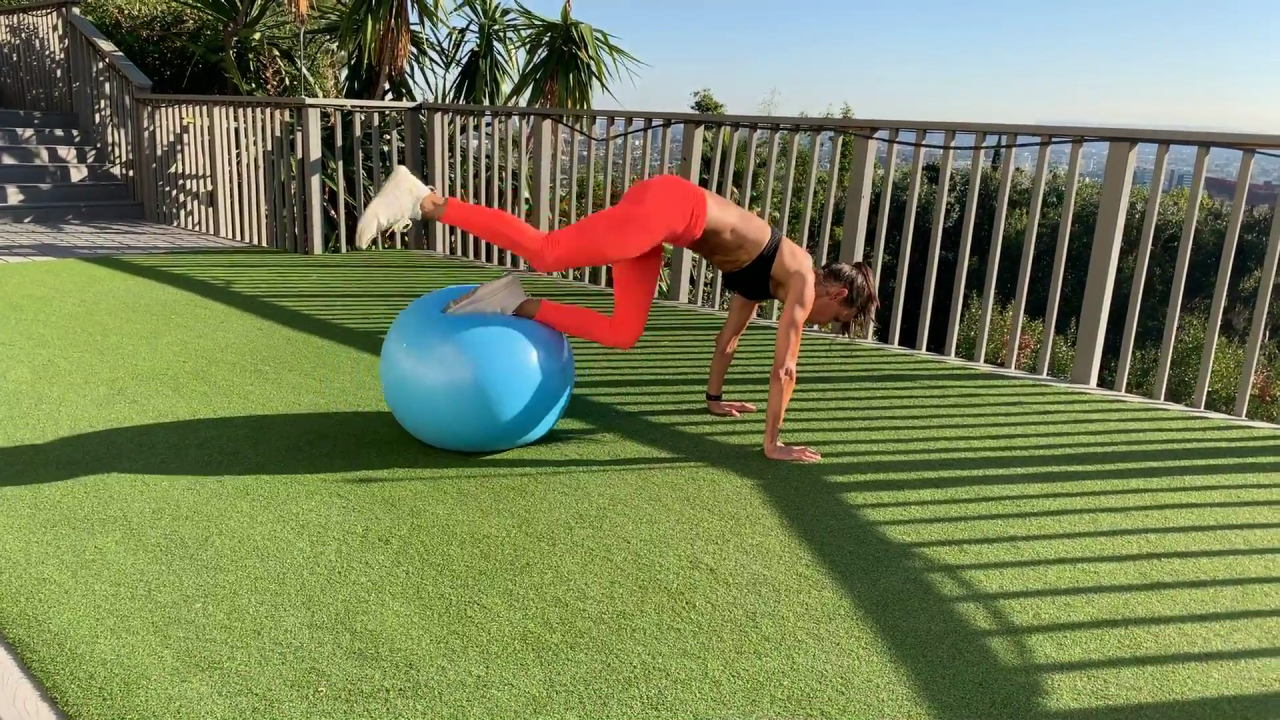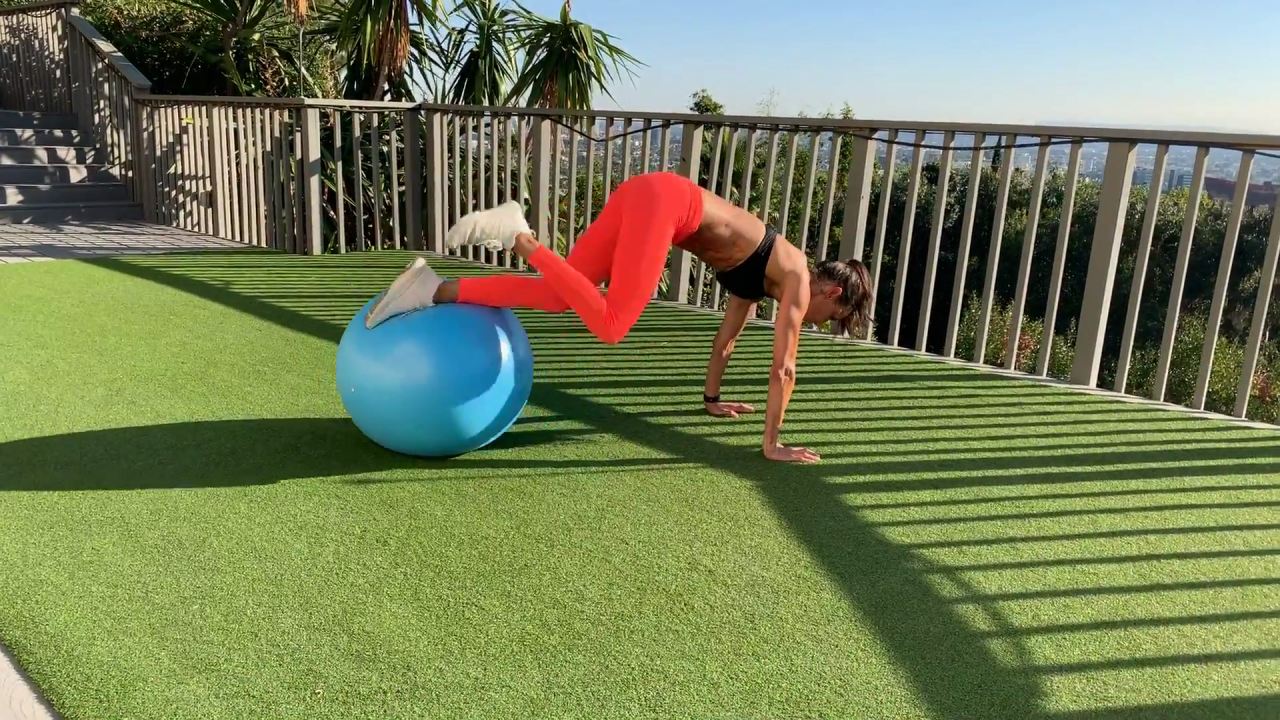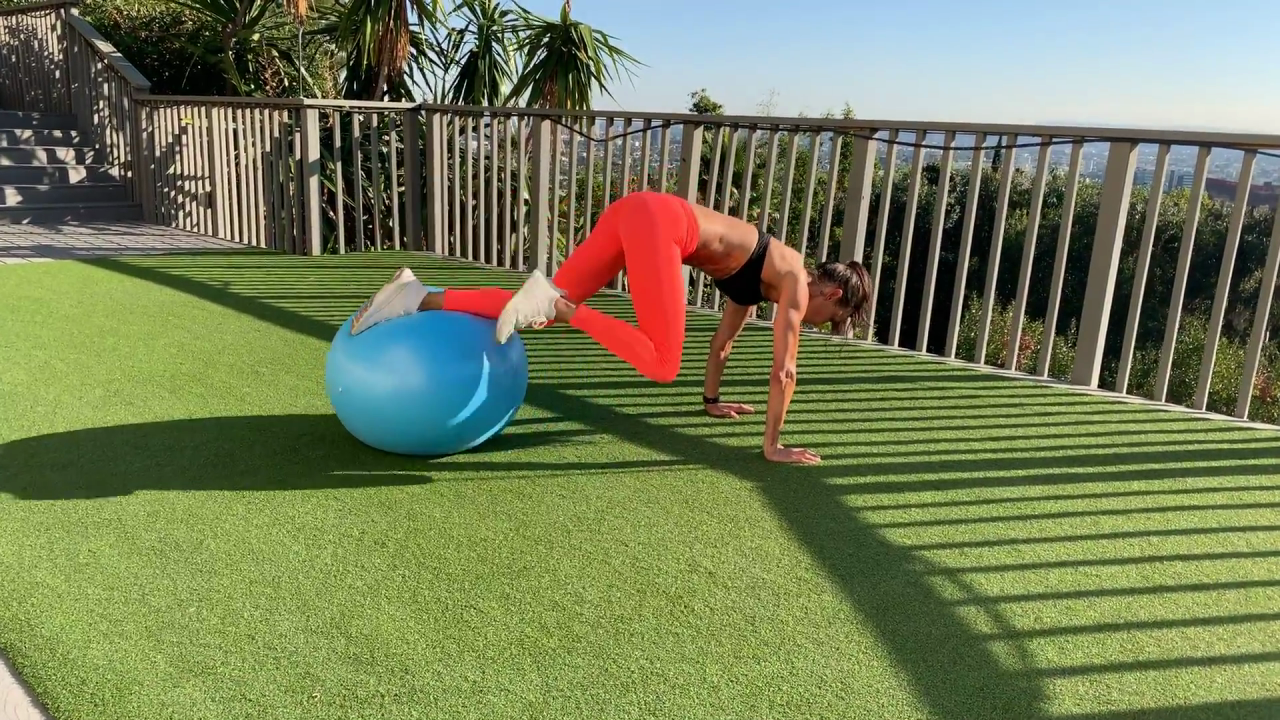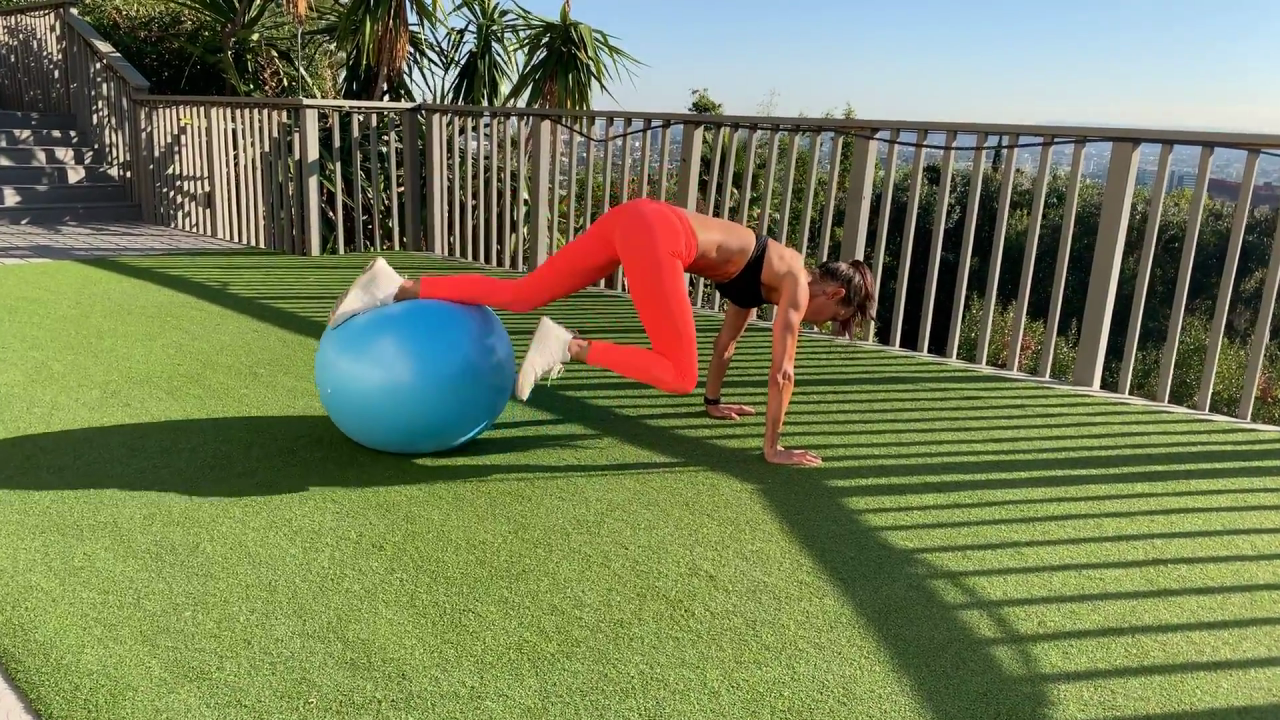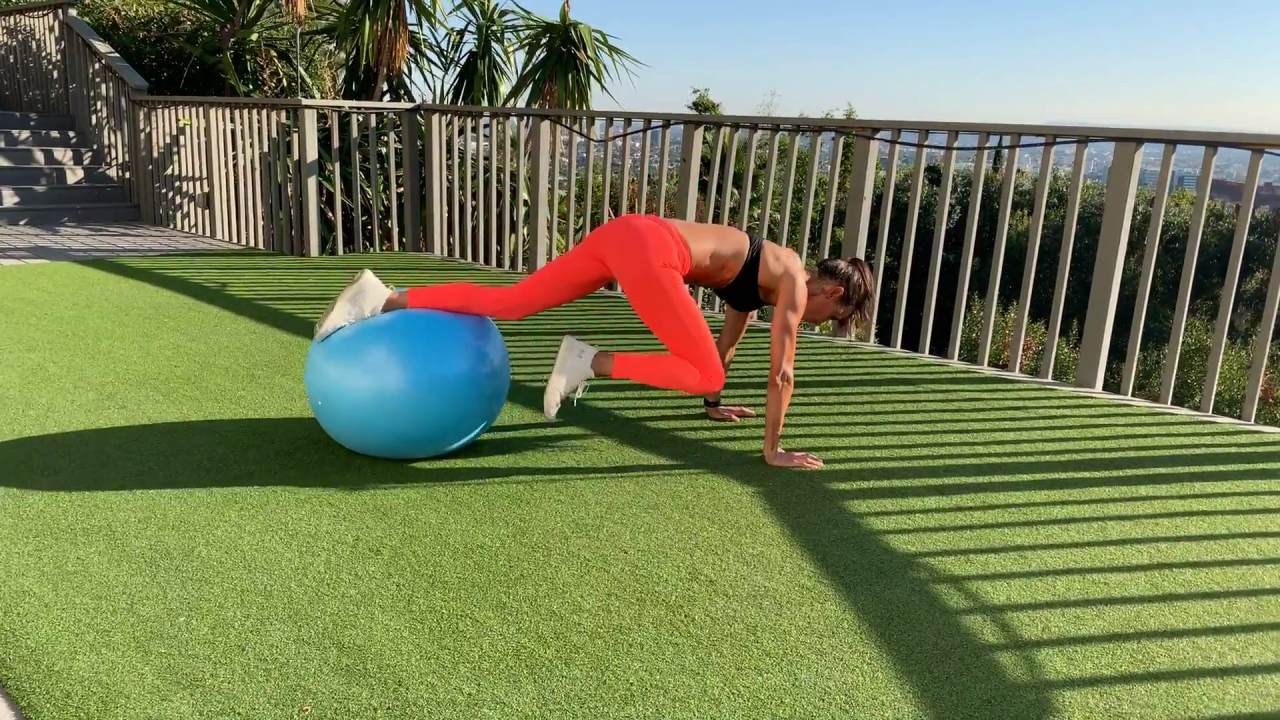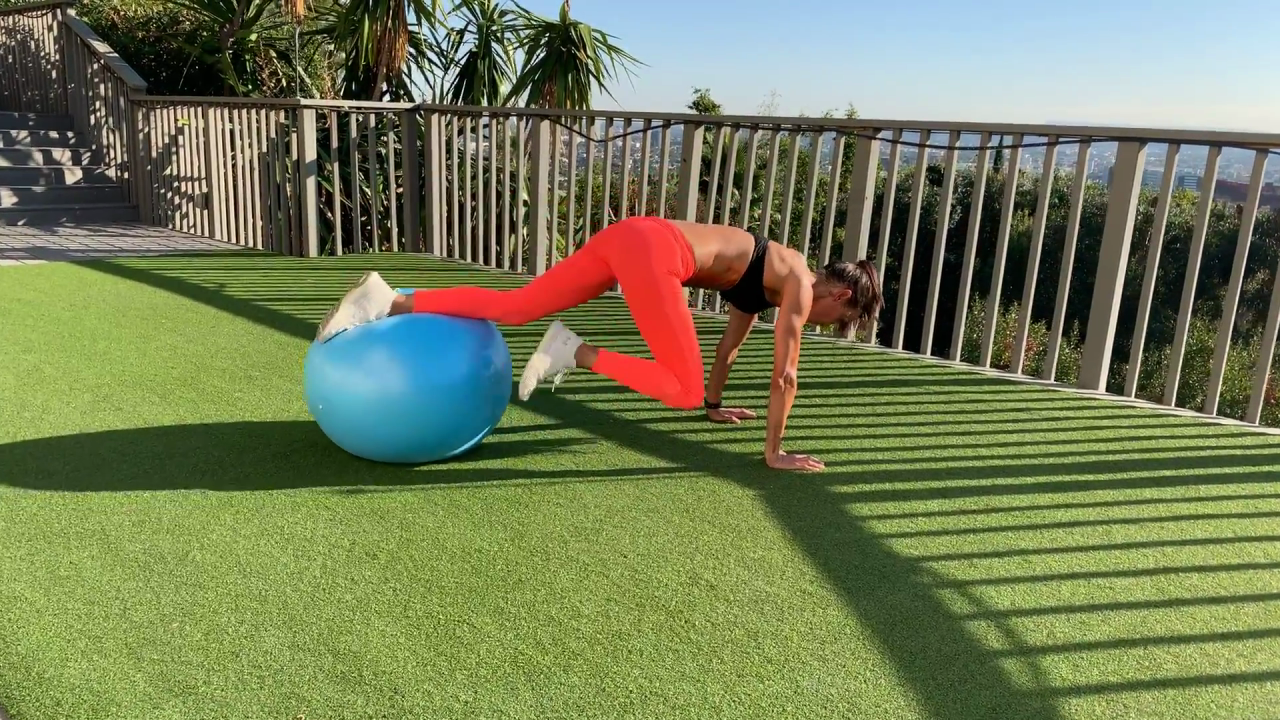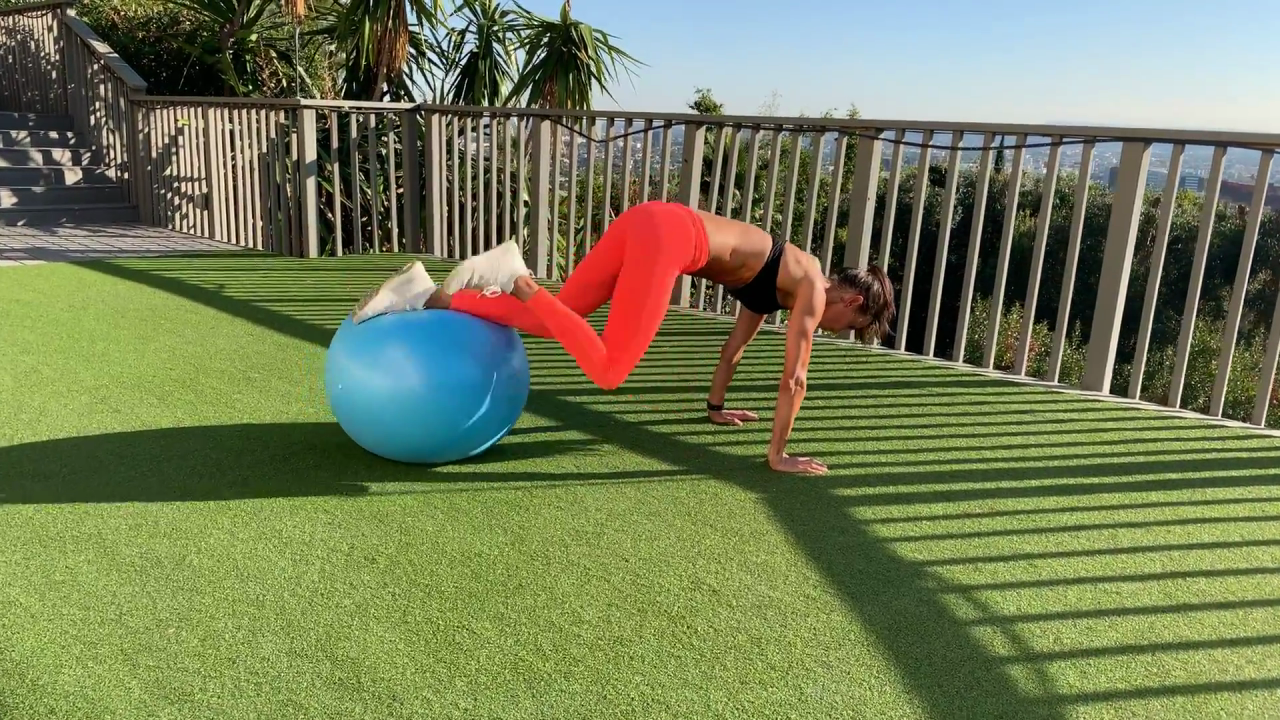
dt=0.2s
person 1, frame 1
left shoulder: (767, 277)
right shoulder: (804, 280)
left elbow: (729, 334)
right elbow: (784, 368)
left wrist: (714, 398)
right wrist: (773, 442)
left hip: (657, 208)
right hip: (666, 203)
left knee: (623, 334)
right knee: (543, 253)
left ankle: (518, 306)
right ankle: (419, 196)
person 1, frame 2
left shoulder: (762, 277)
right shoulder: (797, 280)
left elbow: (727, 334)
right elbow: (783, 368)
left wrist: (712, 399)
right wrist: (773, 443)
left hip: (645, 197)
right hip: (662, 200)
left knee: (559, 295)
right knee: (608, 326)
left ankle: (433, 289)
right ankle: (521, 234)
person 1, frame 3
left shoulder: (759, 280)
right shoulder: (796, 282)
left elbow: (723, 337)
right elbow: (783, 371)
left wrist: (712, 400)
right wrist: (772, 445)
left hip: (633, 213)
right hip: (655, 222)
left knee: (549, 307)
right knee: (661, 365)
left ankle: (420, 298)
right ankle: (555, 300)
person 1, frame 4
left shoulder: (760, 280)
right shoulder: (796, 282)
left elbow: (726, 339)
right elbow: (782, 372)
left wrist: (714, 403)
right wrist: (773, 446)
left hip: (630, 219)
right hip: (653, 234)
left knee: (520, 293)
right knee: (679, 377)
left ankle: (393, 288)
right ankle: (572, 347)
person 1, frame 5
left shoulder: (760, 280)
right shoulder: (795, 282)
left elbow: (727, 340)
right elbow: (782, 373)
left wrist: (712, 410)
right wrist: (773, 448)
left hip: (624, 235)
right hip: (646, 253)
left knee: (507, 302)
right knee: (706, 377)
left ankle: (380, 299)
right ankle: (591, 362)
person 1, frame 6
left shoulder: (766, 279)
right shoulder: (800, 283)
left elbow: (730, 343)
right elbow: (785, 375)
left wrist: (716, 406)
right wrist: (775, 452)
left hip: (627, 238)
right hip: (650, 254)
left knee: (511, 307)
right knee: (683, 393)
left ankle: (385, 302)
right ankle: (576, 353)
person 1, frame 7
left shoulder: (780, 282)
right shoulder: (813, 289)
left elbow: (735, 342)
right elbow: (794, 377)
left wrist: (716, 407)
right wrist: (778, 453)
left hip: (644, 222)
right hip: (665, 235)
left knee: (539, 315)
right knee: (607, 371)
left ankle: (426, 295)
right ankle: (518, 278)
